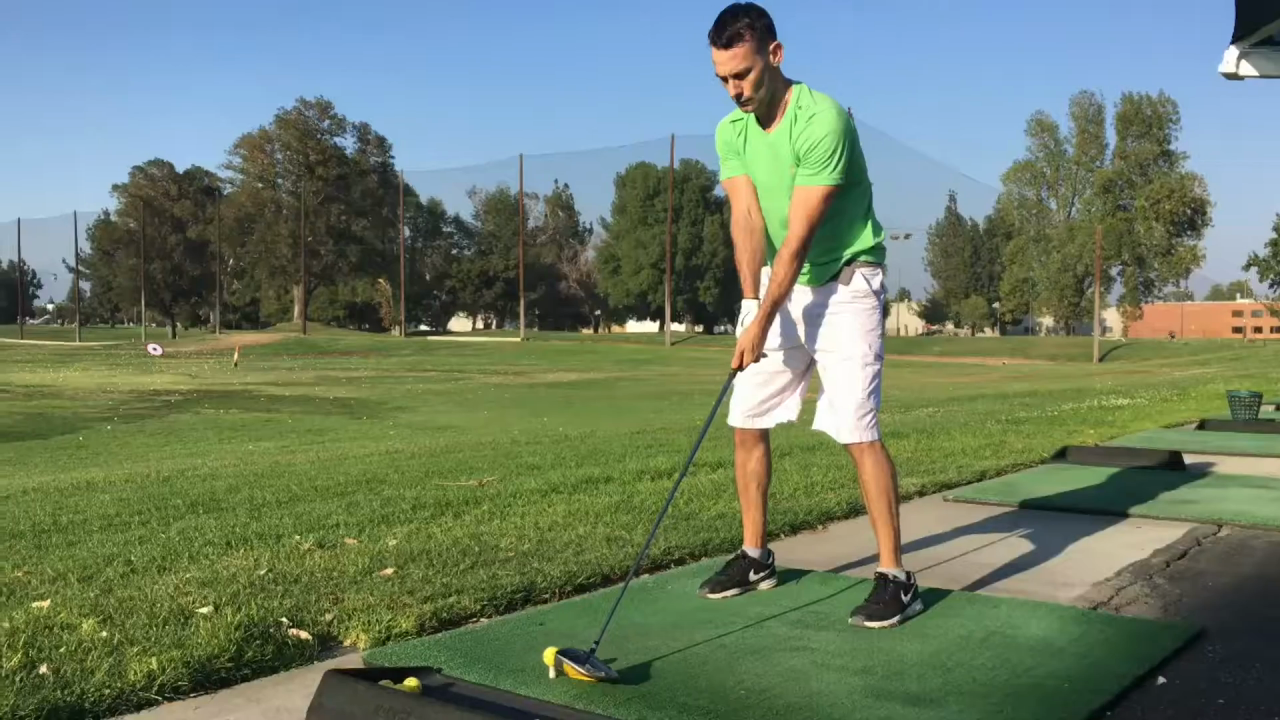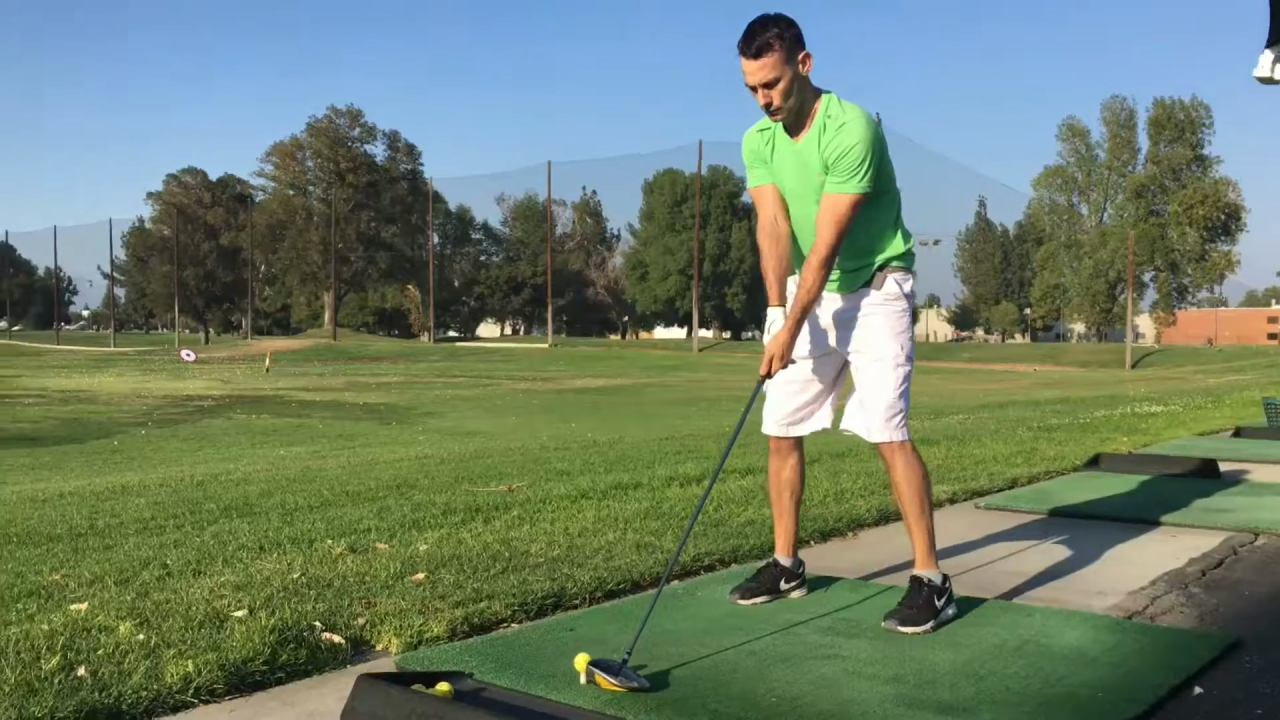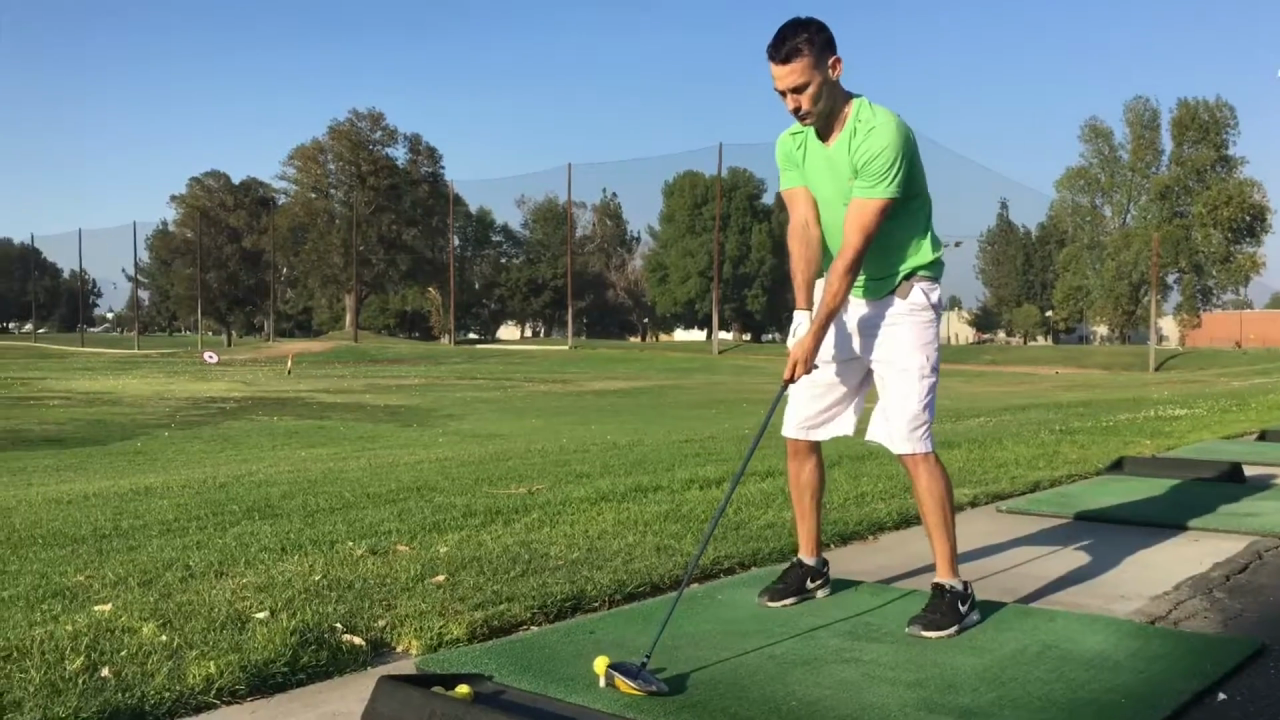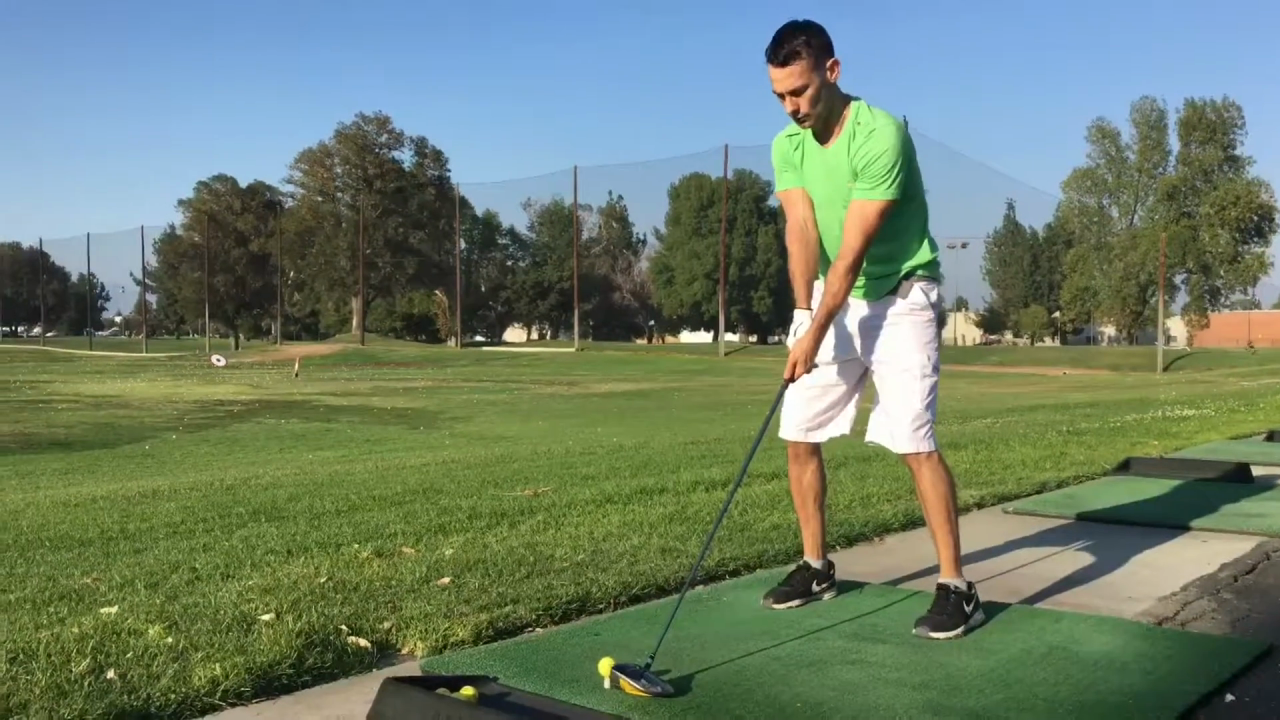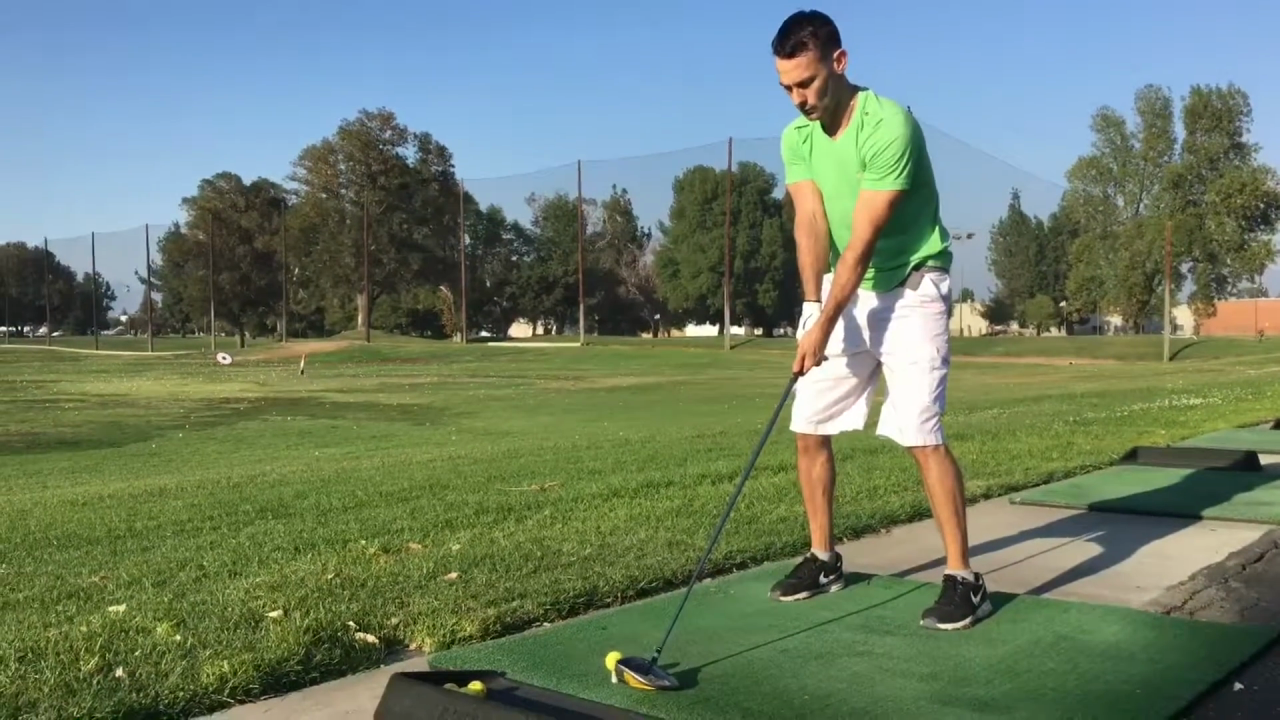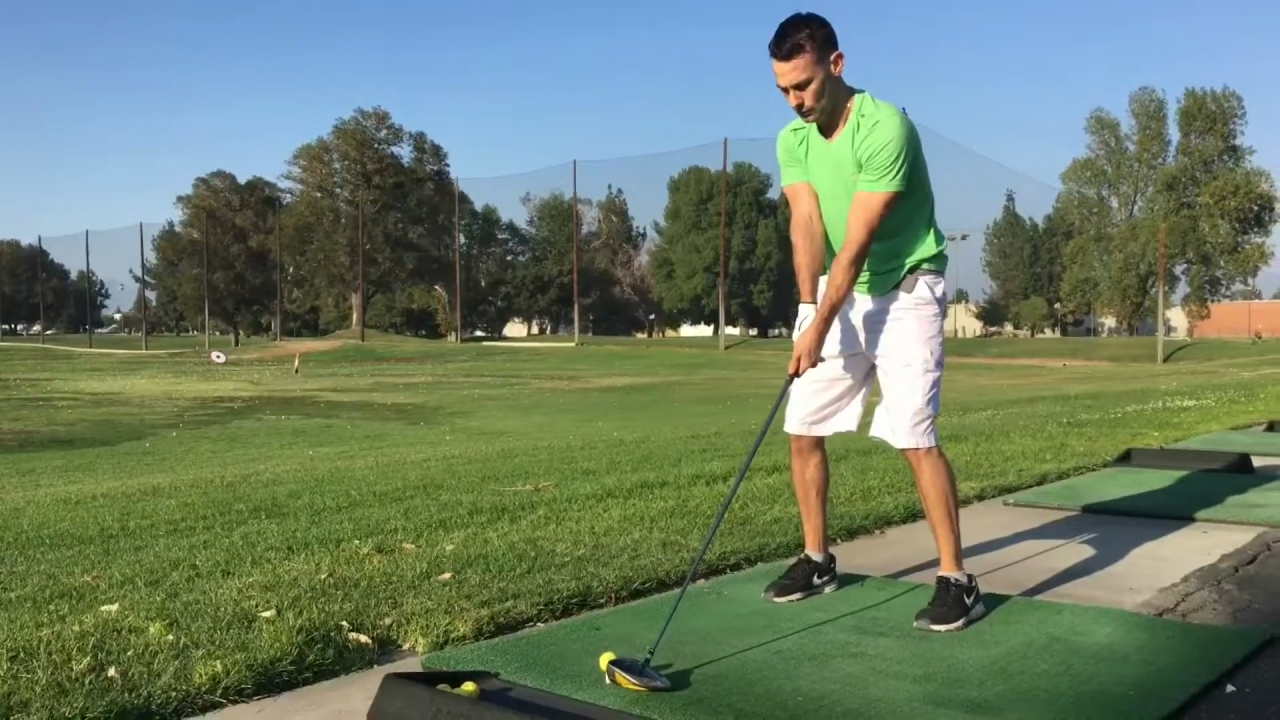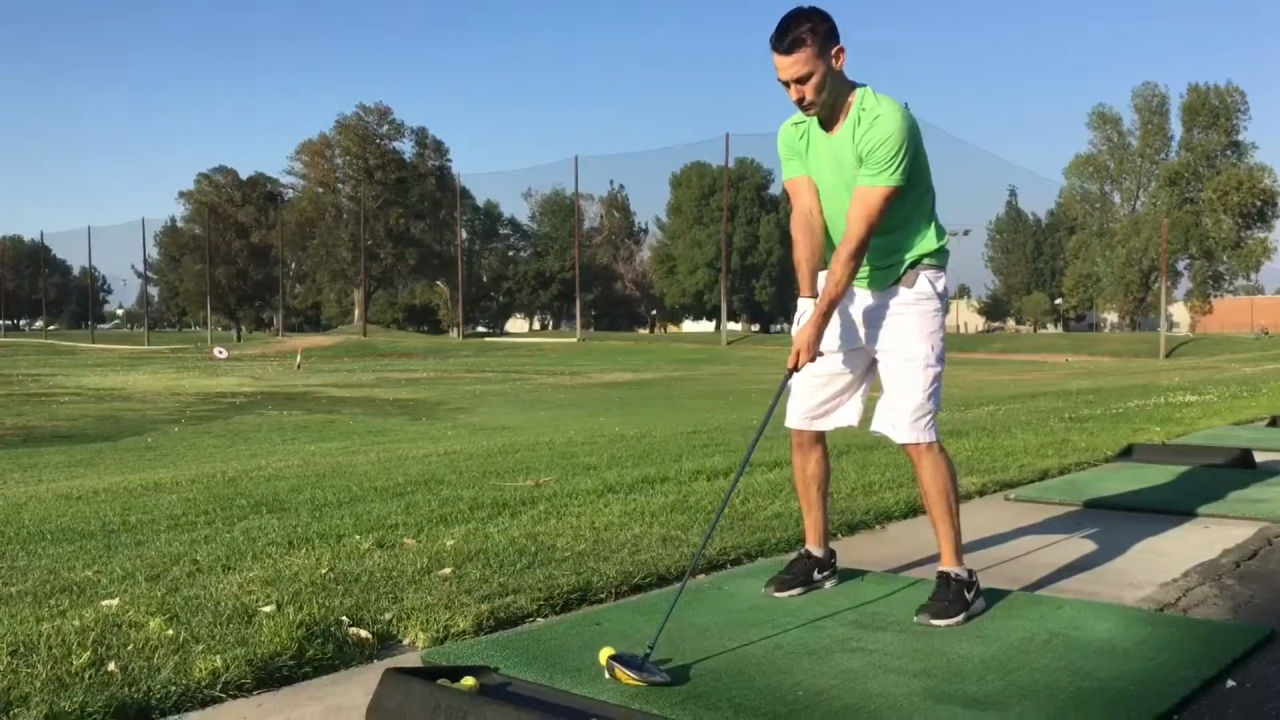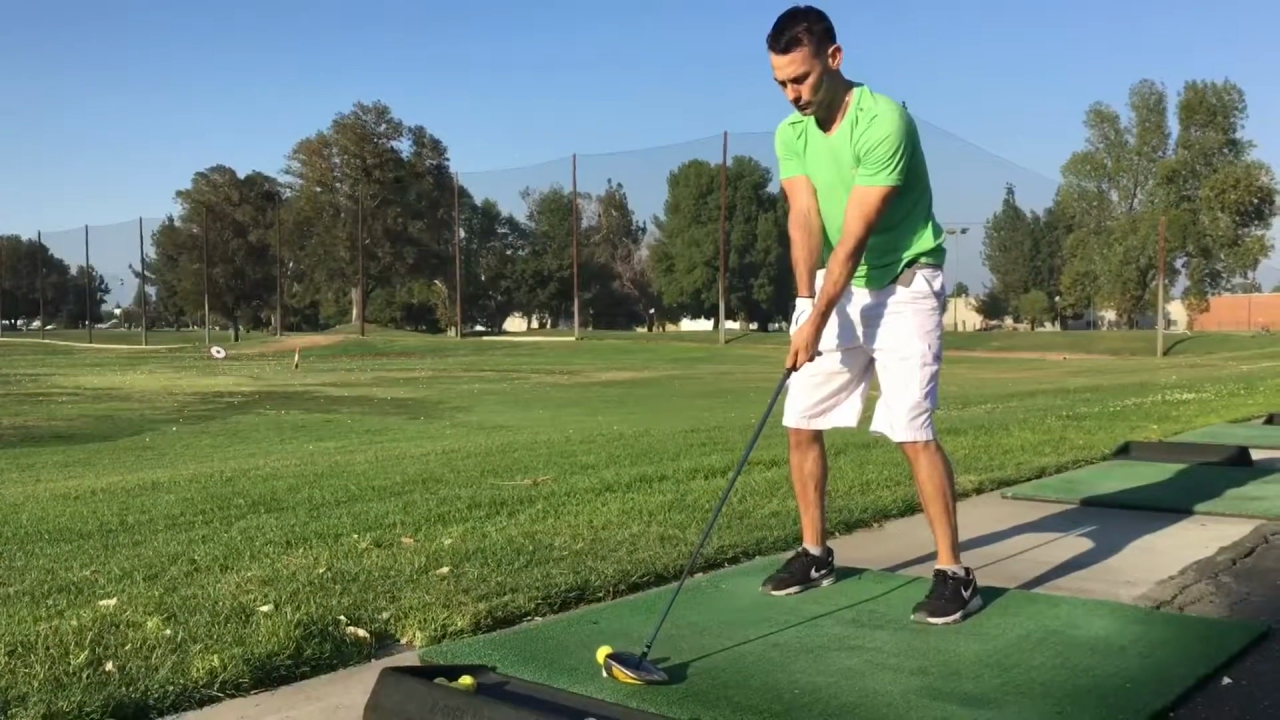
dt=0.4s
person 1, frame 1
left shoulder: (823, 119)
right shoulder: (730, 131)
left elbow: (798, 236)
right elbow: (747, 219)
left wrist: (762, 323)
right wrist: (749, 305)
left hip: (843, 286)
right hip: (779, 287)
left knee: (857, 430)
right knee: (747, 425)
left ankle: (894, 577)
right ankle: (755, 555)
person 1, frame 2
left shoulder: (851, 129)
right shoulder: (757, 140)
left elbow: (826, 245)
right elbow: (772, 228)
left wrist: (790, 329)
right wrist: (775, 312)
left hip: (874, 291)
right hip: (809, 294)
left knee: (887, 431)
right knee: (781, 433)
left ankle: (930, 579)
right ankle: (786, 565)
person 1, frame 3
left shoulder: (883, 133)
right shoulder: (791, 144)
left elbow: (853, 250)
right elbow: (803, 230)
left wrist: (813, 335)
right wrist: (801, 317)
left hip: (901, 299)
right hip: (837, 299)
left knee: (911, 441)
right knee: (799, 435)
left ankle: (951, 587)
right ankle: (810, 564)
person 1, frame 4
left shoulder: (881, 136)
right shoulder: (786, 145)
left elbow: (852, 250)
right elbow: (801, 231)
left wrist: (814, 334)
right wrist: (802, 316)
left hip: (898, 299)
right hip: (832, 299)
left knee: (915, 440)
right knee: (799, 437)
left ankle: (955, 587)
right ankle: (816, 566)
person 1, frame 5
left shoulder: (889, 126)
right shoulder: (796, 137)
left elbow: (862, 241)
right elbow: (810, 223)
left wrist: (822, 325)
right wrist: (812, 307)
left hip: (909, 290)
right hip: (843, 292)
left knee: (921, 434)
right knee: (809, 429)
left ankle: (963, 578)
right ankle: (823, 558)
person 1, frame 6
left shoulder: (886, 128)
right shoulder: (792, 140)
left elbow: (857, 243)
right elbow: (807, 225)
left wrist: (819, 327)
right wrist: (808, 309)
left hip: (905, 294)
right hip: (838, 295)
left knee: (914, 435)
right knee: (803, 430)
left ankle: (956, 579)
right ankle: (817, 558)
person 1, frame 7
left shoulder: (887, 122)
right shoulder: (793, 133)
left elbow: (856, 237)
right elbow: (807, 219)
left wrist: (816, 321)
right wrist: (807, 302)
left hip: (905, 288)
right hip: (838, 289)
left knee: (915, 430)
right knee: (804, 425)
left ankle: (956, 575)
right ankle: (817, 554)
person 1, frame 8
left shoulder: (884, 122)
right shoulder: (790, 134)
left elbow: (855, 235)
right elbow: (804, 219)
left wrist: (817, 320)
right wrist: (805, 301)
left hip: (903, 288)
right hip: (836, 289)
left knee: (912, 429)
right knee: (801, 425)
left ankle: (953, 573)
right ankle: (815, 553)
